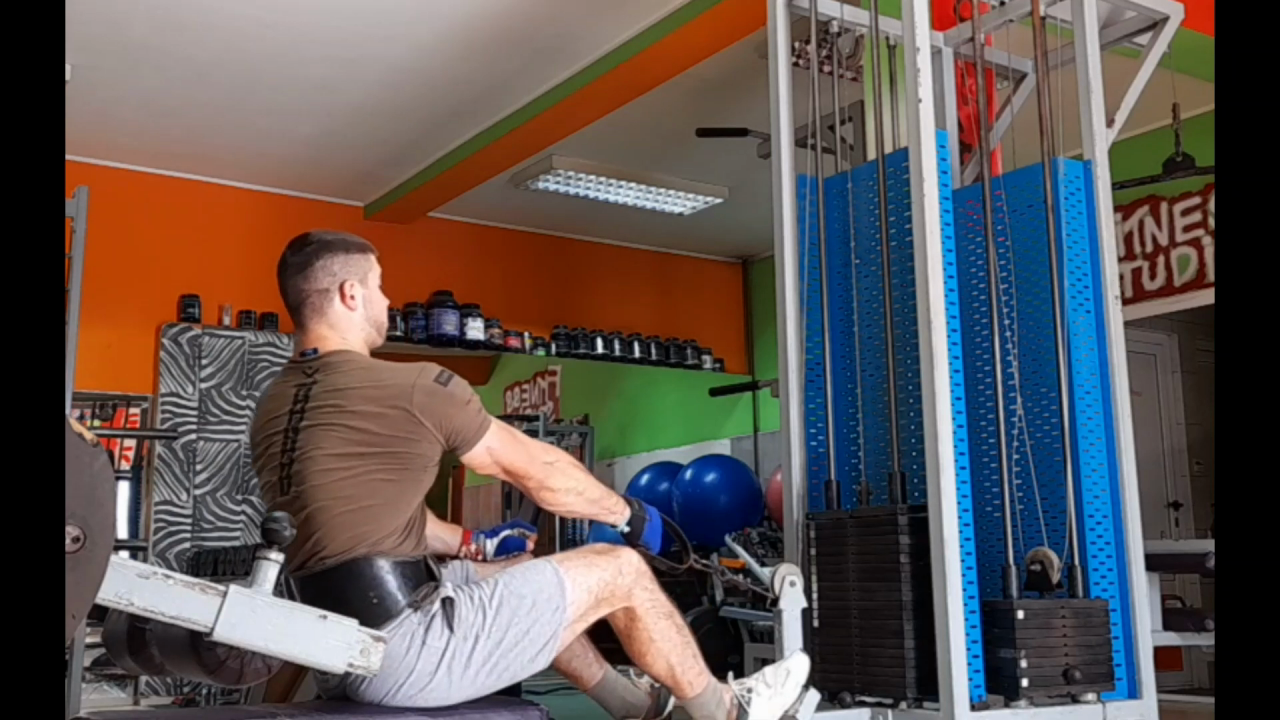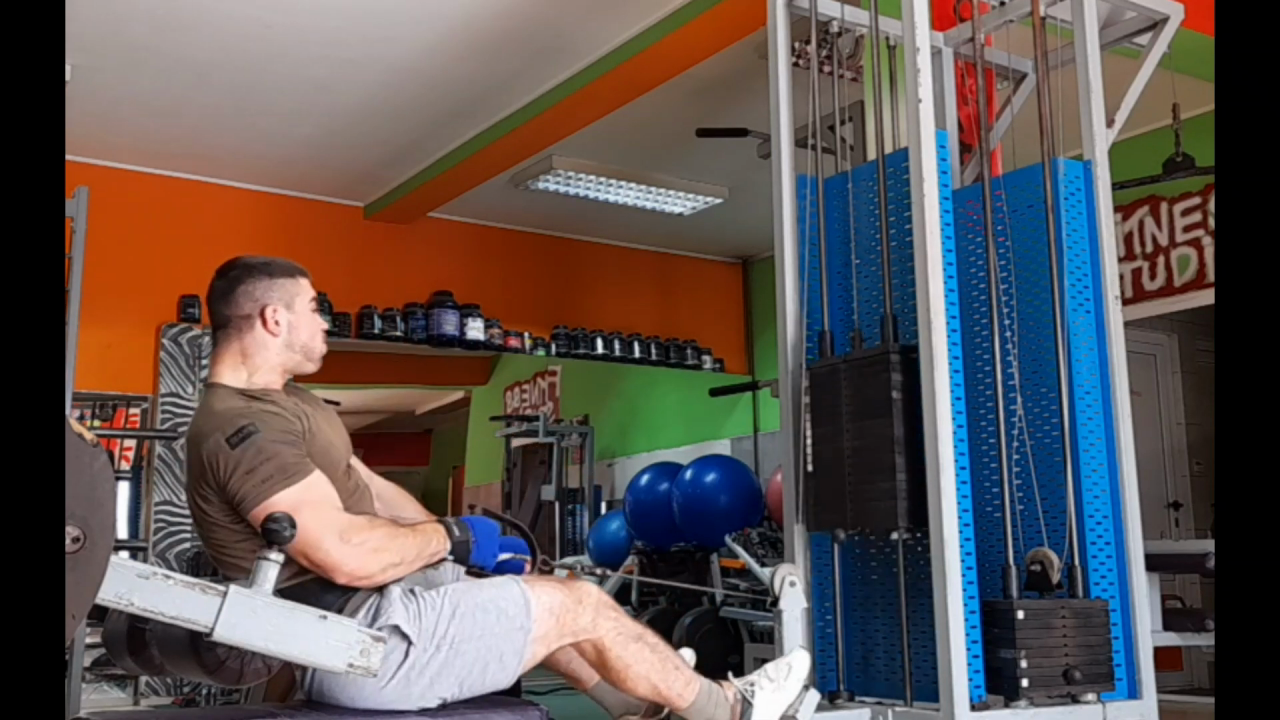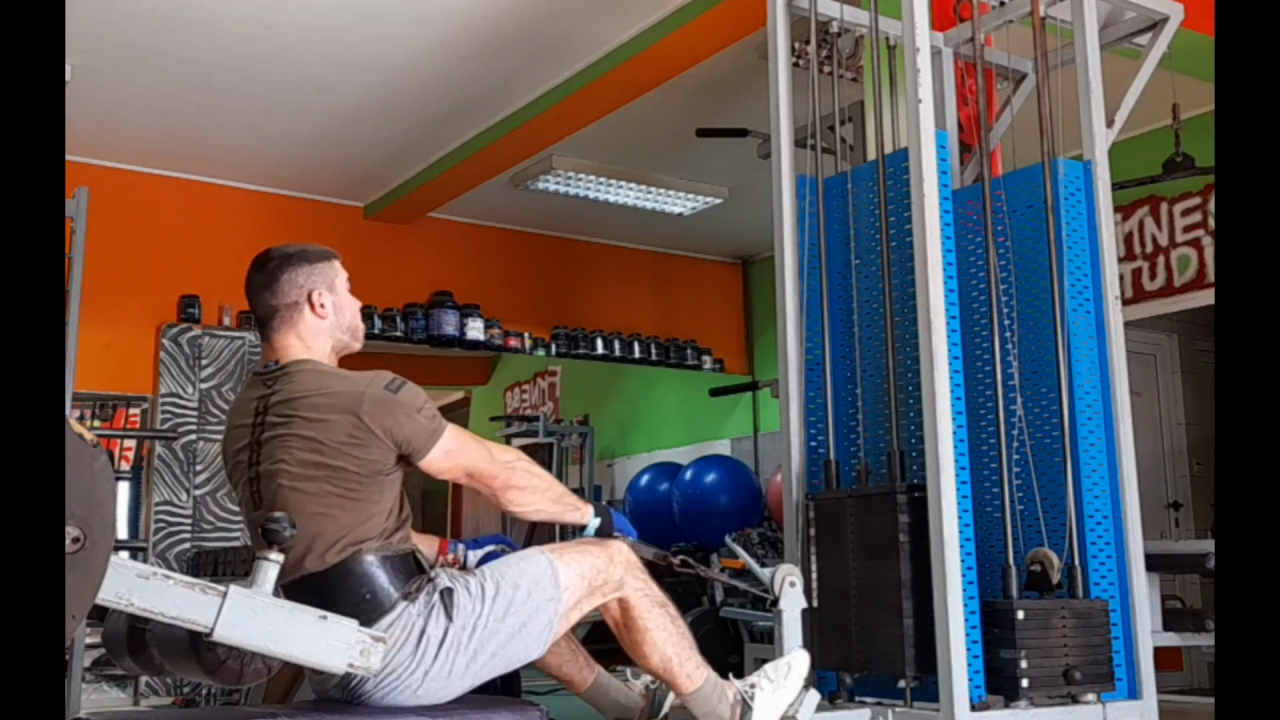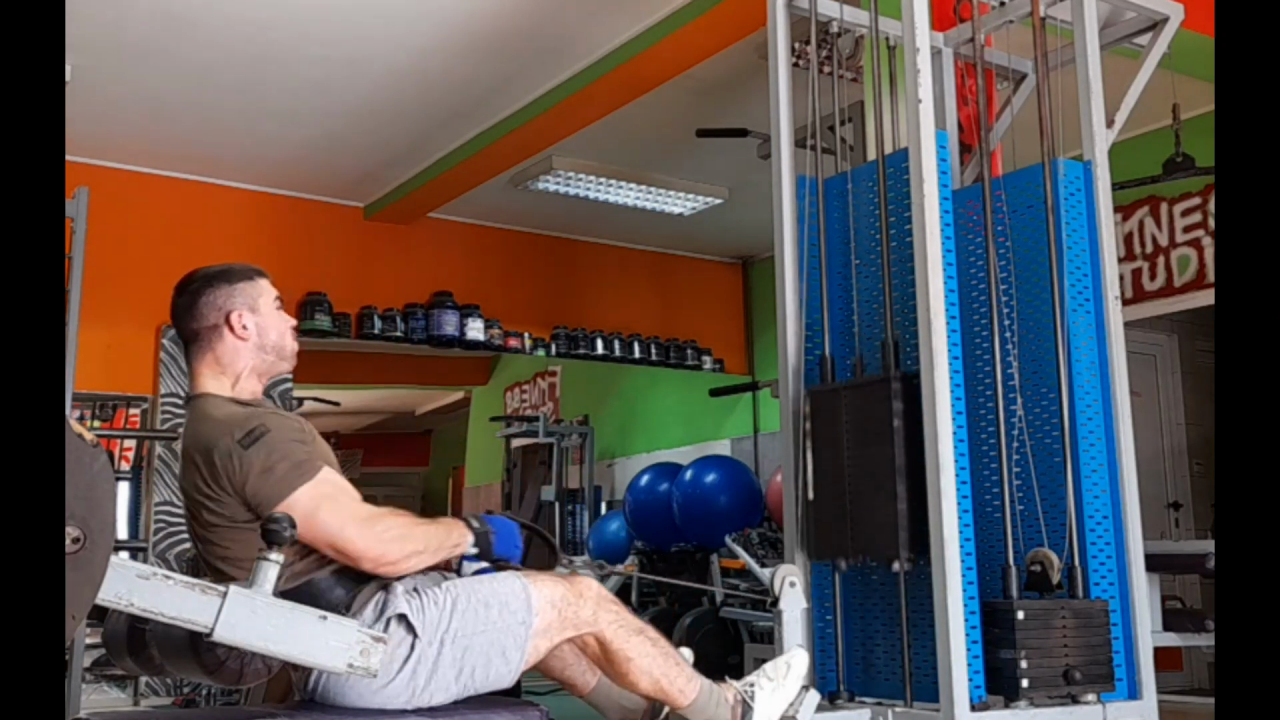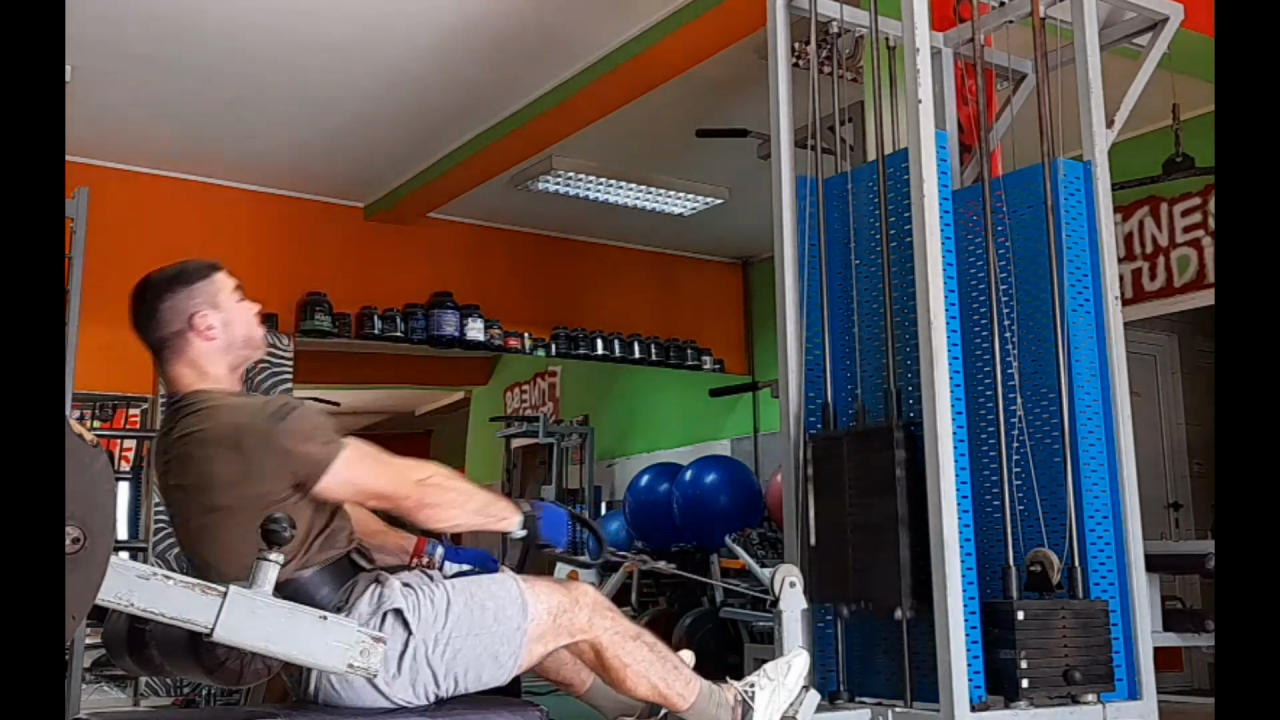
dt=1s
person 1, frame 1
left shoulder: (274, 408)
right shoulder: (413, 388)
right elbow: (538, 469)
left wrist: (468, 543)
right wrist: (629, 514)
right hip: (403, 648)
left knee: (519, 570)
right knee: (619, 570)
person 1, frame 2
left shoulder: (285, 407)
right shoulder: (241, 430)
left elbow: (369, 493)
right elbow: (350, 555)
left wrist: (455, 538)
right wrist: (454, 536)
left hip: (351, 624)
left knee: (516, 581)
right knee: (580, 605)
person 1, frame 3
left shoulder: (248, 415)
right shoulder: (366, 395)
right elbow: (499, 475)
left wrist: (451, 552)
right wrist: (593, 516)
right hip: (398, 646)
left knee: (517, 585)
right knee: (610, 564)
person 1, frame 4
left shoulder: (228, 424)
right shoulder: (244, 433)
right elbow: (374, 545)
left wrist: (451, 550)
right wrist: (469, 533)
left knee: (514, 595)
right knee: (582, 601)
person 1, frame 5
left shoulder: (185, 434)
right shoulder: (258, 424)
right elbow: (415, 489)
left wrist: (428, 555)
right wrist: (521, 516)
left knee: (493, 598)
right knee: (578, 607)
